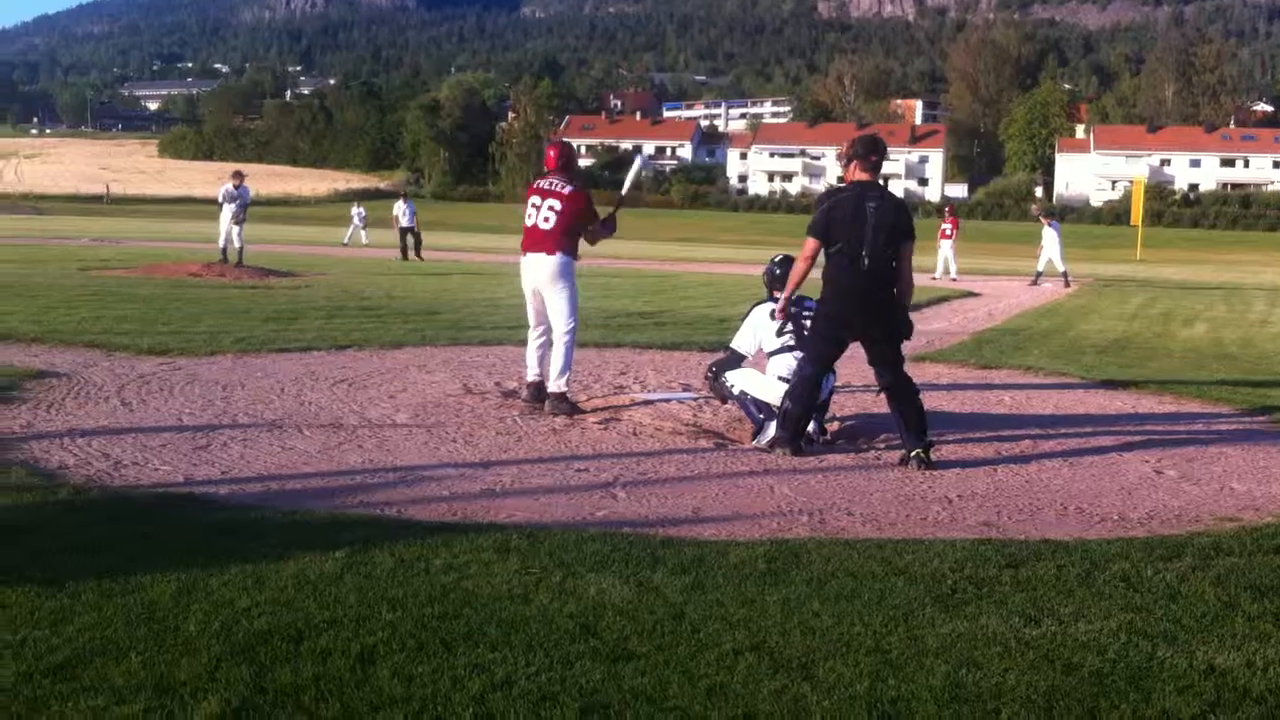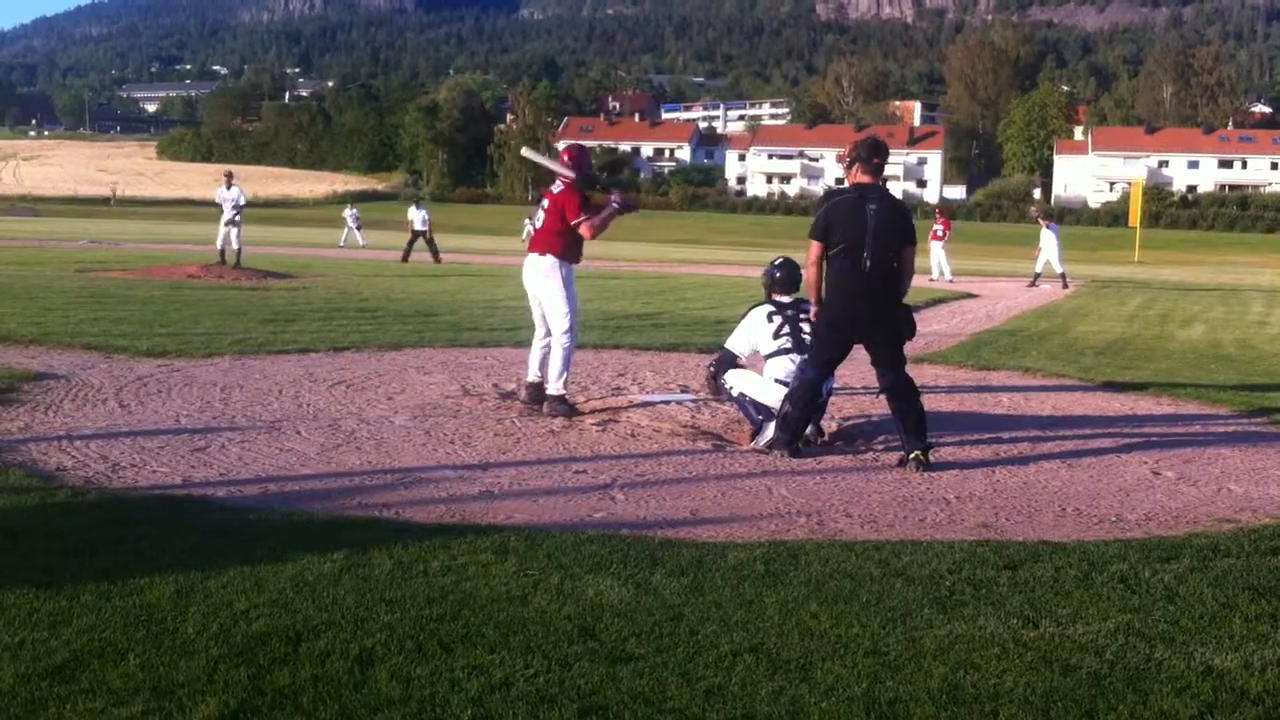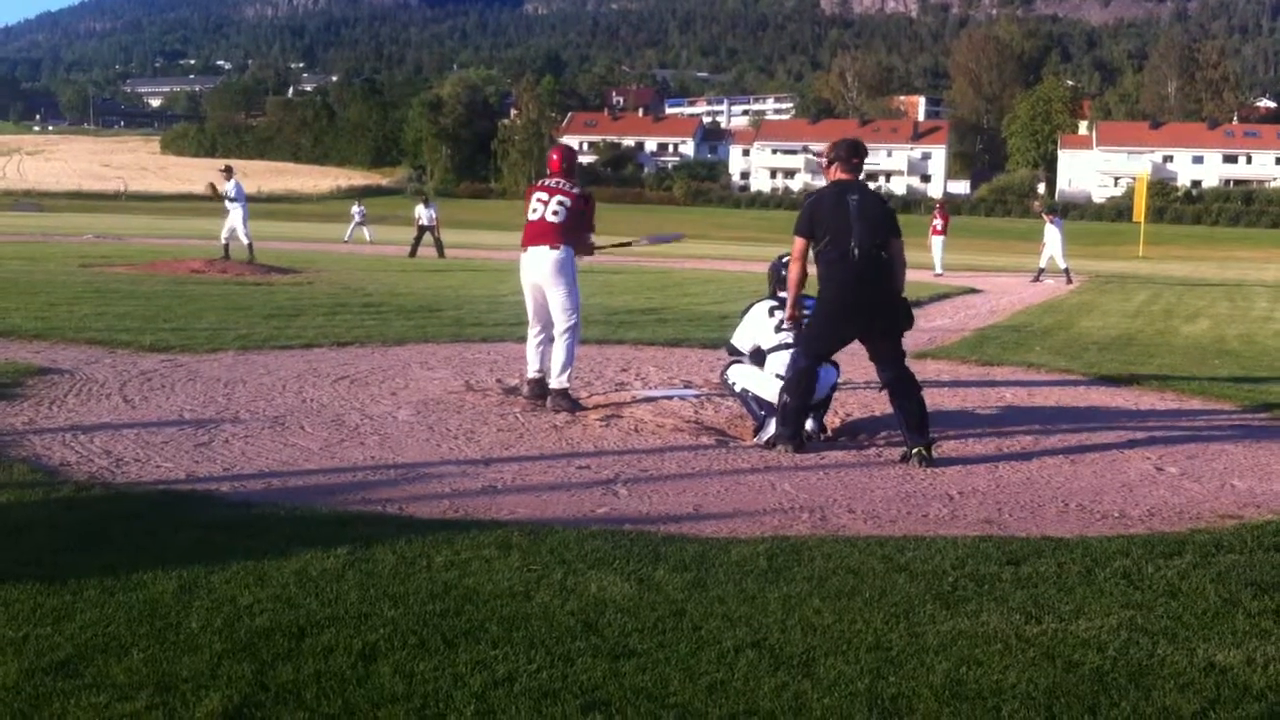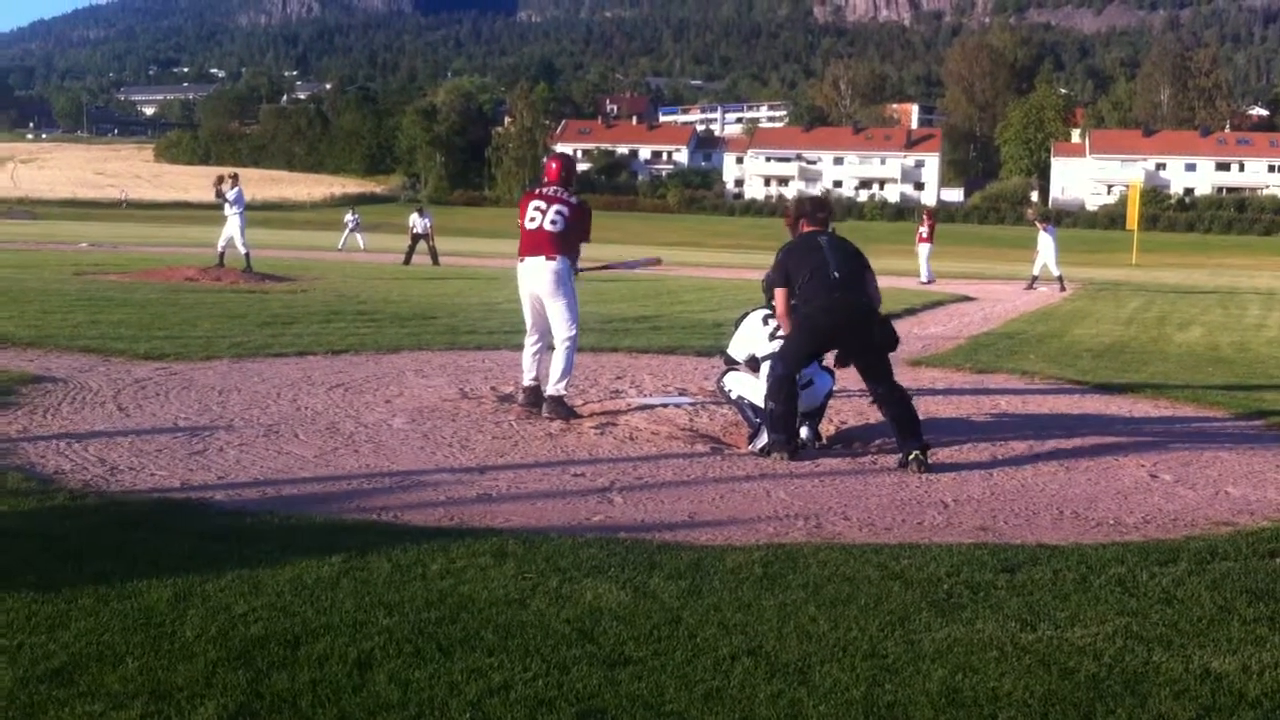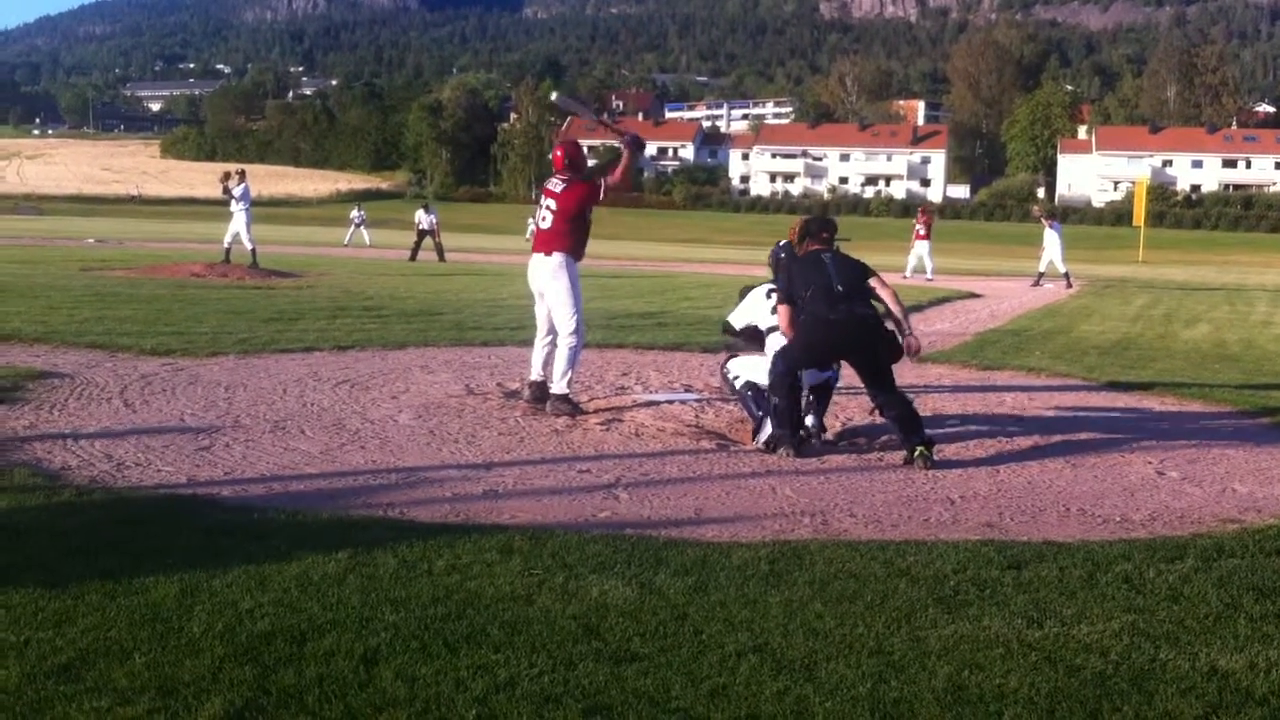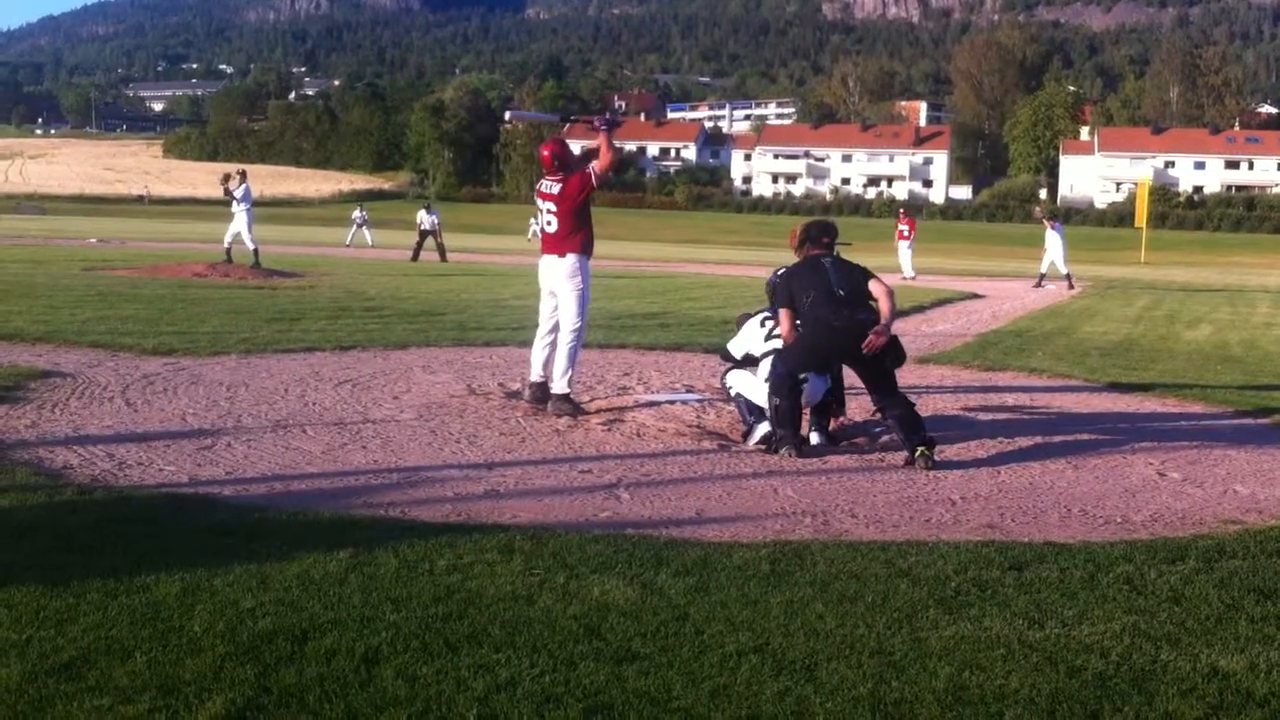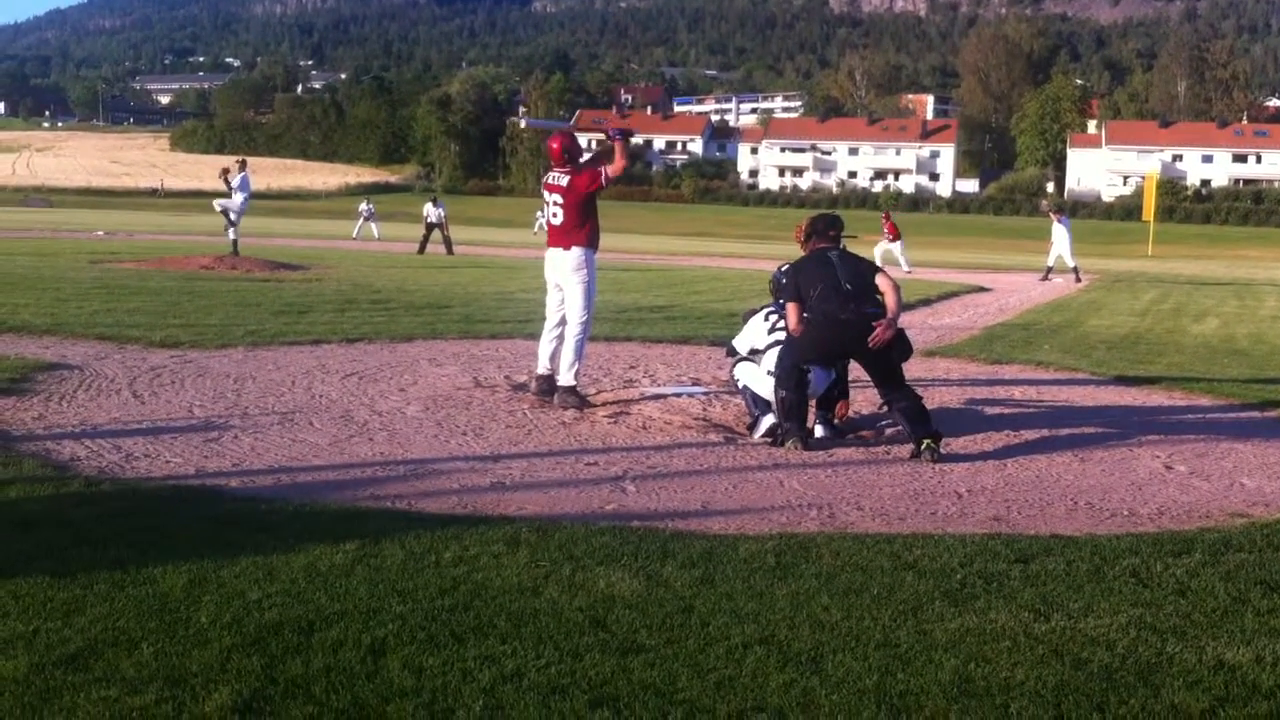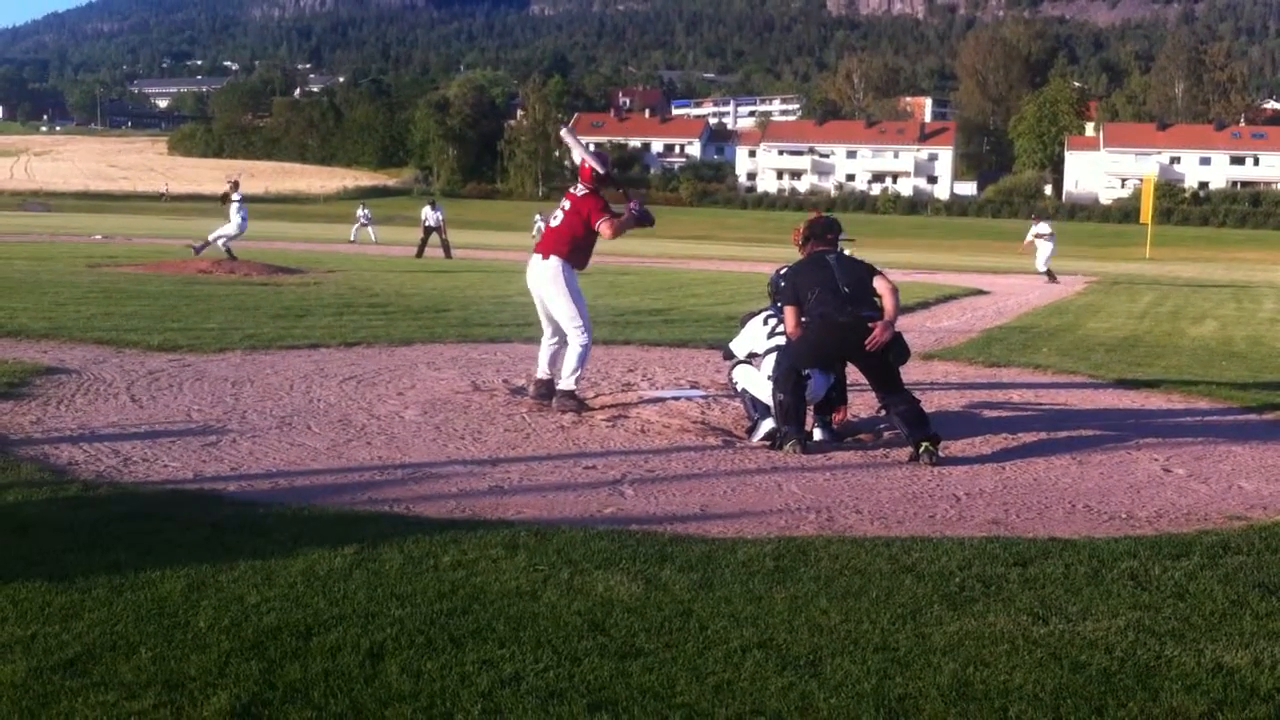
dt=0.5s
person 1, frame 1
left shoulder: (833, 202)
right shoulder: (897, 207)
left elbow: (807, 257)
right elbow: (903, 267)
left wrist: (785, 296)
right wrist: (903, 311)
left hip: (837, 305)
right hip: (880, 306)
left knee: (811, 369)
right knee: (893, 375)
left ankle: (785, 437)
right ankle: (918, 448)
person 1, frame 2
left shoulder: (833, 204)
right shoulder: (898, 210)
left elbow: (814, 260)
right elbow: (907, 268)
left wrist: (815, 302)
left hip: (840, 307)
right hip: (882, 308)
left knee: (813, 371)
right knee: (895, 377)
left ankle: (784, 438)
right ankle: (916, 449)
person 1, frame 3
left shoulder: (817, 200)
right shoulder: (879, 202)
left elbow: (798, 257)
right elbow: (898, 259)
left wrist: (792, 303)
right wrist: (894, 301)
left hip: (835, 300)
right hip: (878, 300)
left knee: (804, 361)
right knee: (895, 370)
left ankle: (787, 435)
right ankle: (919, 444)
person 1, frame 4
left shoulder: (789, 251)
right shoulder: (847, 247)
left elbow: (782, 309)
right elbow: (874, 297)
left wrist: (798, 344)
right wrist: (851, 344)
left hip: (818, 317)
right hip: (861, 316)
left knee: (782, 370)
right knee: (883, 384)
left ankle: (781, 444)
right ankle: (914, 450)
person 1, frame 5
left shoulder: (792, 268)
right shoulder: (853, 264)
left elbow: (786, 326)
right elbow: (886, 293)
left wrist: (806, 352)
right wrist: (906, 332)
left hip: (823, 329)
right hip: (865, 328)
left knee: (783, 366)
right knee: (885, 390)
left ankle: (785, 440)
right ankle: (919, 446)
person 1, frame 6
left shoulder: (793, 274)
right shoulder: (852, 268)
left elbow: (787, 331)
right elbow: (884, 291)
left wrist: (805, 356)
right wrist: (885, 326)
left hip: (823, 333)
right hip: (865, 333)
left knee: (782, 368)
right knee: (888, 393)
left ankle: (787, 441)
right ankle: (920, 447)
person 1, frame 7
left shoulder: (798, 267)
right shoulder: (858, 261)
left elbow: (795, 325)
right elbow: (889, 286)
left wrist: (812, 346)
right wrist: (891, 320)
left hip: (829, 327)
right hip: (871, 328)
left knee: (789, 362)
right knee: (895, 386)
left ankle: (792, 433)
right ankle: (927, 440)
person 1, frame 8
left shoulder: (797, 271)
right shoulder: (857, 265)
left elbow: (792, 328)
right elbow: (888, 289)
left wrist: (811, 349)
right wrist: (889, 323)
left hip: (826, 331)
right hip: (868, 330)
left knee: (787, 367)
right knee: (892, 389)
left ankle: (791, 436)
right ankle: (925, 443)
person 2, frame 1
left shoulder: (534, 188)
right shoulder: (578, 194)
right elbow: (592, 237)
right wrist: (607, 225)
left hip: (529, 262)
right hip: (556, 263)
left knee: (538, 328)
right knee: (563, 330)
left ankle: (533, 386)
right ankle: (556, 395)
person 2, frame 2
left shoulder: (557, 189)
right shoulder: (571, 191)
left elbow: (588, 213)
right elbow: (588, 231)
left wrist: (614, 205)
right wrist: (613, 208)
left hip: (533, 265)
right hip: (551, 266)
left knee: (544, 331)
right knee: (563, 333)
left ankle: (533, 387)
right ankle: (554, 397)
person 2, frame 3
left shoulder: (535, 189)
right shoulder: (582, 197)
right elbow: (581, 243)
right wrist: (587, 247)
left hip: (528, 258)
right hip: (556, 259)
left knee: (538, 325)
right knee: (566, 327)
left ankle: (535, 382)
right ankle: (558, 392)
person 2, frame 4
left shoulder: (530, 197)
right shoulder: (578, 207)
right elbow: (574, 249)
right wrist: (573, 266)
left hip: (525, 267)
right hip: (553, 268)
left knee: (535, 334)
right knee: (566, 336)
left ankle: (529, 390)
right ankle: (553, 398)
person 2, frame 5
left shoulder: (550, 185)
right shoulder: (580, 189)
left elbow: (602, 181)
right elbow: (616, 181)
left wrist: (625, 153)
right wrist: (629, 151)
left hip: (538, 263)
right hip: (558, 264)
left knee: (546, 330)
right knee: (570, 332)
left ankle: (536, 386)
right ankle: (558, 396)
person 2, frame 6
left shoulder: (542, 186)
right shoulder: (575, 185)
left elbow: (575, 165)
right elbow: (607, 160)
left wrist: (597, 139)
right wrist: (604, 131)
left hip: (547, 263)
right hip: (571, 265)
left knee: (547, 328)
right knee: (570, 331)
left ankle: (537, 385)
right ankle: (559, 395)
person 2, frame 7
left shoulder: (549, 179)
right shoulder: (581, 180)
left elbow: (582, 166)
right elbow: (620, 166)
left wrist: (608, 147)
right wrist: (618, 139)
left hip: (553, 257)
right hip: (576, 258)
left knee: (554, 321)
right knee: (577, 326)
left ankle: (543, 378)
right ankle: (566, 389)
person 2, frame 8
left shoulder: (576, 195)
right shoulder: (593, 200)
left elbow: (606, 224)
right elbow: (609, 231)
left wrist: (632, 217)
right wrist: (632, 216)
left hip: (538, 267)
right hip: (555, 269)
left knee: (554, 332)
right knee: (580, 335)
left ankle: (542, 384)
right ankle: (564, 393)
person 3, frame 1
left shoulder: (763, 311)
right shoulder: (813, 307)
left elbow: (735, 356)
left wrist: (714, 370)
left hip: (781, 391)
right hip: (817, 391)
left knee: (728, 375)
right knee: (827, 374)
left ankle: (769, 424)
right ankle: (813, 423)
person 3, frame 2
left shoulder: (760, 313)
right shoulder: (811, 310)
left elbow: (728, 356)
left wrist: (714, 370)
left hip: (778, 394)
left knee: (728, 376)
left ankle: (769, 424)
right ankle: (810, 424)
person 3, frame 3
left shoulder: (761, 308)
right shoulder: (814, 305)
left elbow: (734, 350)
left hip: (779, 389)
right hip: (816, 388)
left knee: (732, 372)
right knee: (831, 368)
left ankle: (770, 421)
right ankle: (813, 421)
person 3, frame 4
left shoulder: (756, 317)
left elbow: (730, 358)
right hip: (809, 397)
left knee: (727, 379)
right knee: (825, 375)
left ankle: (766, 429)
right ankle: (807, 428)
person 3, frame 5
left shoulder: (762, 292)
left elbow: (729, 328)
right hip: (815, 369)
left knee: (731, 367)
right knee: (831, 367)
left ankle: (767, 422)
right ankle: (813, 419)
person 3, frame 6
left shoulder: (757, 321)
left elbow: (726, 355)
right elbow: (834, 364)
right wrist: (839, 404)
right hip: (809, 395)
left knee: (731, 376)
right knee: (828, 377)
left ankle: (758, 425)
right ankle: (818, 431)
person 3, frame 7
left shoulder: (762, 316)
left elbow: (731, 351)
right wrist: (843, 397)
left hip: (774, 386)
right hip: (811, 385)
left knee: (740, 366)
right knee: (833, 368)
left ankle: (763, 418)
right ankle: (824, 423)
person 3, frame 8
left shoulder: (760, 320)
left elbow: (728, 354)
right elbow: (838, 364)
right wrist: (841, 402)
left hip: (773, 392)
right hip: (812, 393)
left knee: (738, 370)
right knee: (831, 371)
left ankle: (763, 422)
right ankle: (823, 426)
